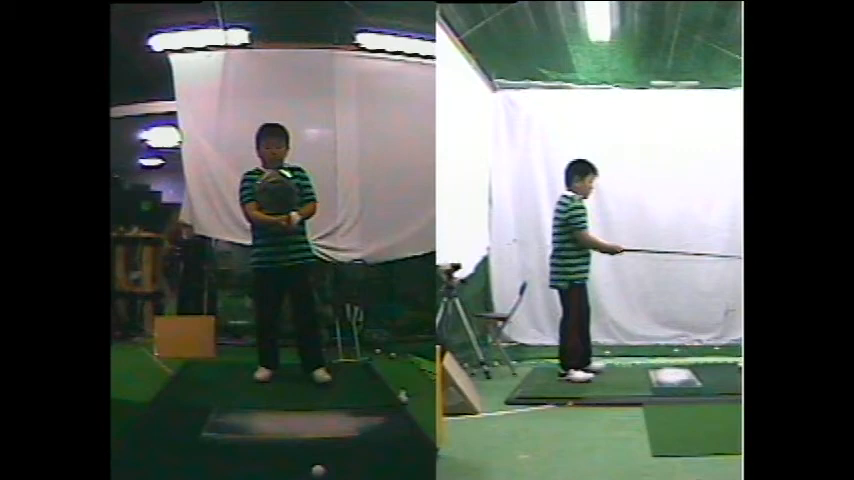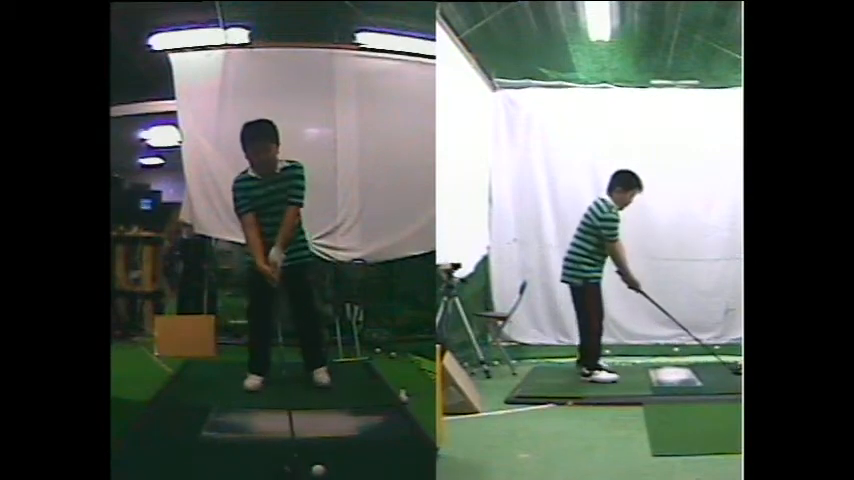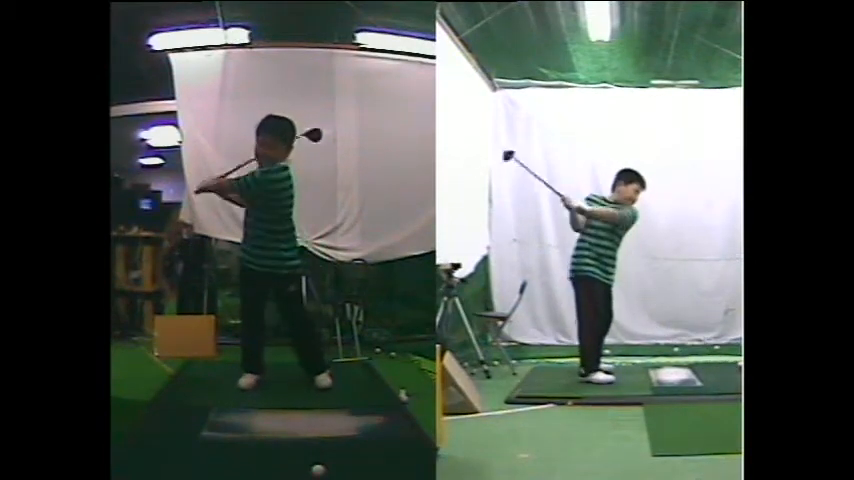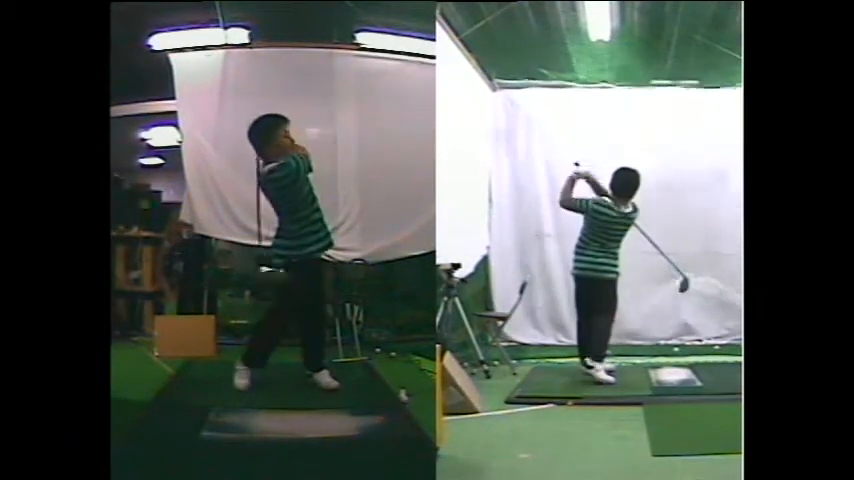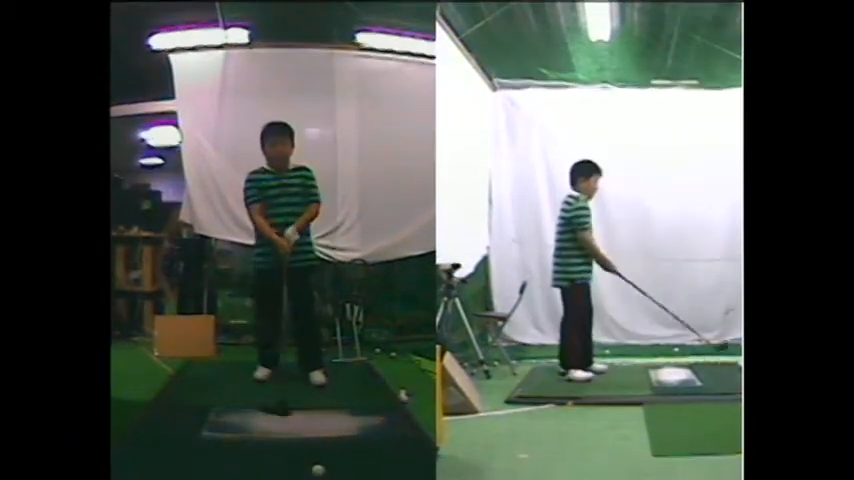
dt=1s
person 1, frame 1
left shoulder: (298, 174)
right shoulder: (250, 178)
left elbow: (311, 205)
right elbow: (250, 212)
left wrist: (295, 216)
right wrist: (275, 220)
left hip: (299, 254)
right hip: (264, 256)
left knee: (305, 309)
right knee: (266, 312)
left ankle: (315, 364)
right ankle: (267, 363)
person 1, frame 2
left shoulder: (294, 170)
right shoulder: (241, 184)
left elbow: (291, 213)
right elbow: (250, 225)
left wrist: (277, 251)
right wrist: (260, 262)
left hip: (295, 255)
right hip: (259, 259)
left knee: (306, 311)
right knee: (259, 315)
left ankle: (317, 365)
right ankle: (257, 369)
person 1, frame 3
left shoulder: (273, 176)
right shoulder: (264, 172)
left elbow: (229, 185)
right elbow: (246, 199)
left wrist: (208, 185)
right wrist: (217, 185)
left hip: (282, 263)
right hip: (253, 259)
left knee: (296, 316)
right knee: (251, 316)
left ankle: (318, 368)
right ankle: (253, 368)
person 1, frame 4
left shoulder: (268, 172)
right shoulder: (289, 169)
right elbow: (302, 155)
right wrist: (290, 148)
left hip: (305, 253)
right hip: (294, 257)
left knee: (313, 313)
right knee: (282, 313)
left ankle: (315, 366)
right ankle: (247, 364)
person 1, frame 5
left shoulder: (304, 174)
right shoulder: (255, 178)
left elbow: (314, 207)
right elbow: (256, 215)
left wrist: (293, 232)
right wrist: (276, 240)
left hip: (301, 254)
right hip: (267, 255)
left knee: (304, 310)
right knee: (267, 311)
left ankle: (313, 365)
right ankle: (267, 362)
person 2, frame 1
left shoulder: (566, 203)
right shoulder: (574, 205)
right elbow: (583, 238)
left wrist: (602, 247)
right wrist: (609, 247)
left hip: (572, 272)
right hip: (570, 273)
left knee: (581, 316)
right knee: (573, 318)
left ankle: (583, 360)
right ankle: (568, 368)
person 2, frame 2
left shoulder: (602, 205)
right shoulder: (608, 213)
left elbow: (616, 244)
right elbow: (613, 249)
left wrist: (624, 271)
right wrist: (629, 276)
left hip: (579, 270)
right hip: (584, 272)
left knee: (589, 317)
right knee: (593, 318)
left ankle: (587, 358)
right ankle: (590, 368)
person 2, frame 3
left shoulder: (630, 214)
right shoulder: (592, 200)
left elbow: (611, 215)
right elbow: (578, 225)
left wrist: (585, 208)
right wrist: (572, 209)
left hip: (605, 273)
right hip: (585, 269)
left knee: (604, 318)
right knee: (590, 319)
left ankle: (592, 361)
right ankle: (588, 369)
person 2, frame 4
left shoulder: (599, 207)
right shoulder: (631, 211)
left elbow: (564, 201)
right elbow: (609, 200)
left wrist: (573, 178)
right wrist: (593, 182)
left hip: (583, 269)
right hip: (606, 271)
left knee: (585, 315)
right knee: (604, 315)
left ankle: (589, 359)
right ankle: (593, 360)
person 2, frame 5
left shoulder: (573, 203)
right shoulder: (579, 206)
right elbow: (585, 241)
left wrist: (599, 260)
right wrist: (605, 262)
left hip: (576, 272)
right hip: (573, 273)
left knee: (584, 316)
right knee: (574, 318)
left ankle: (584, 361)
right ankle: (568, 366)
